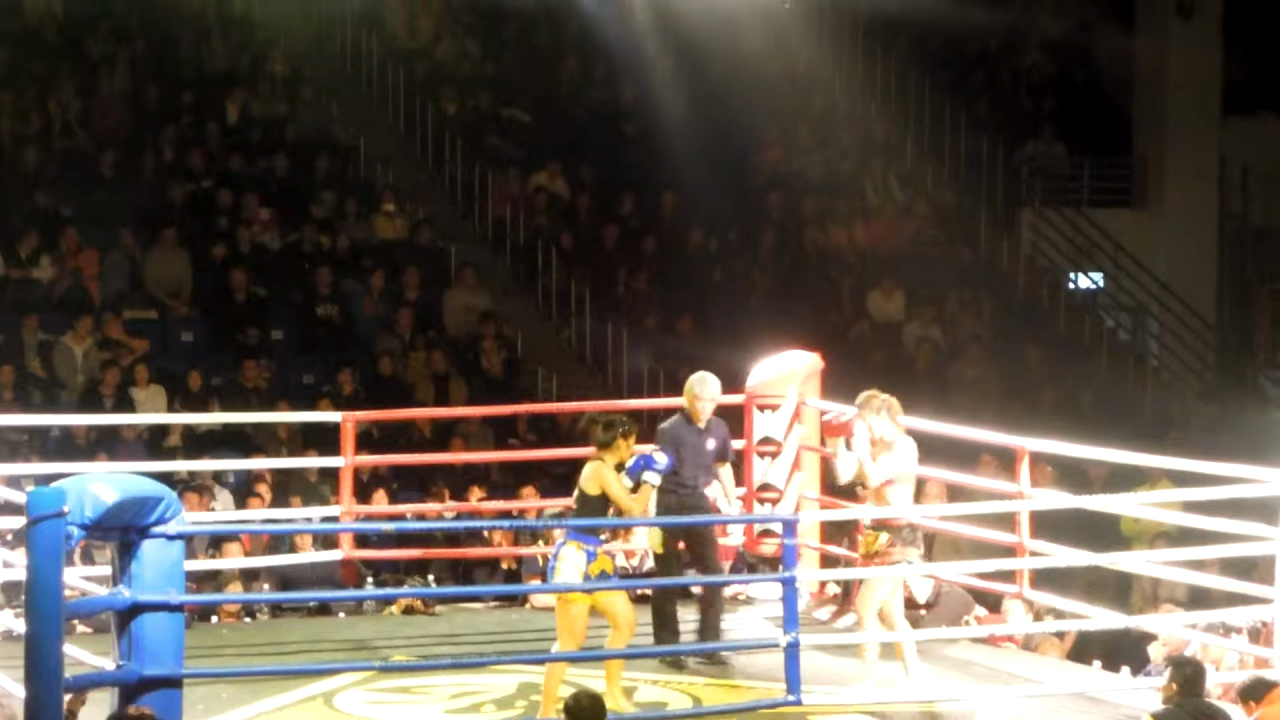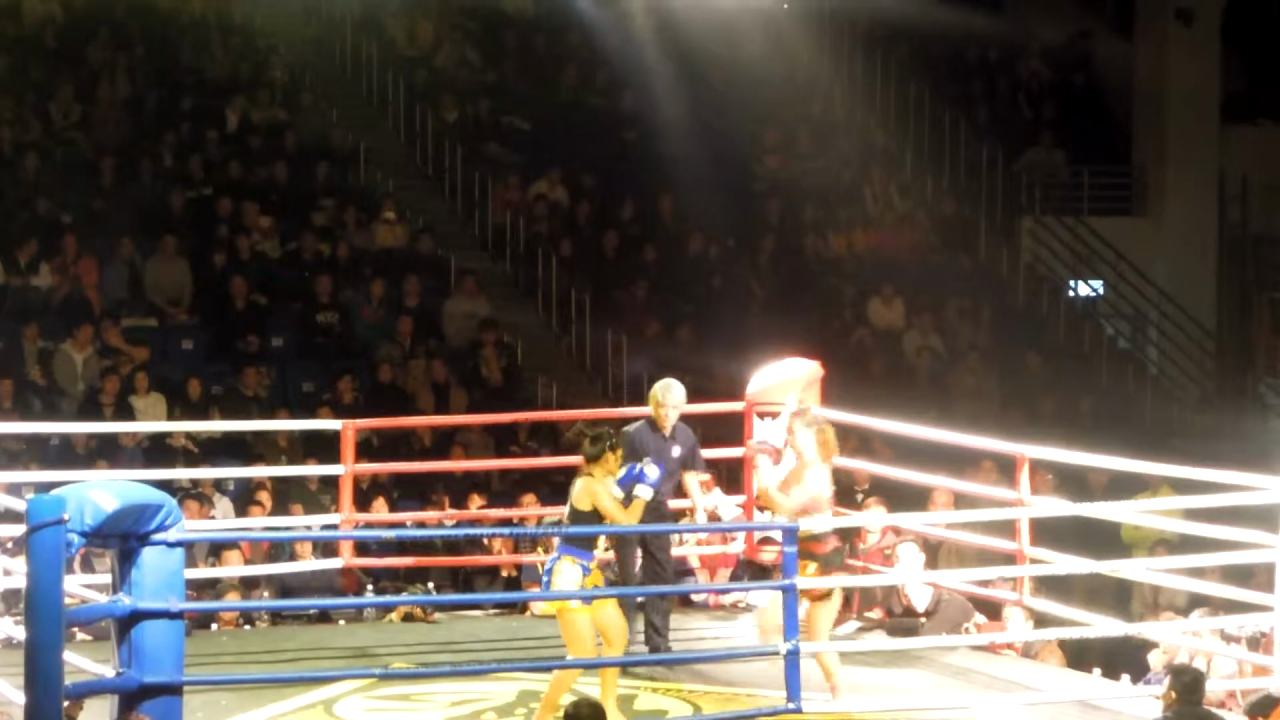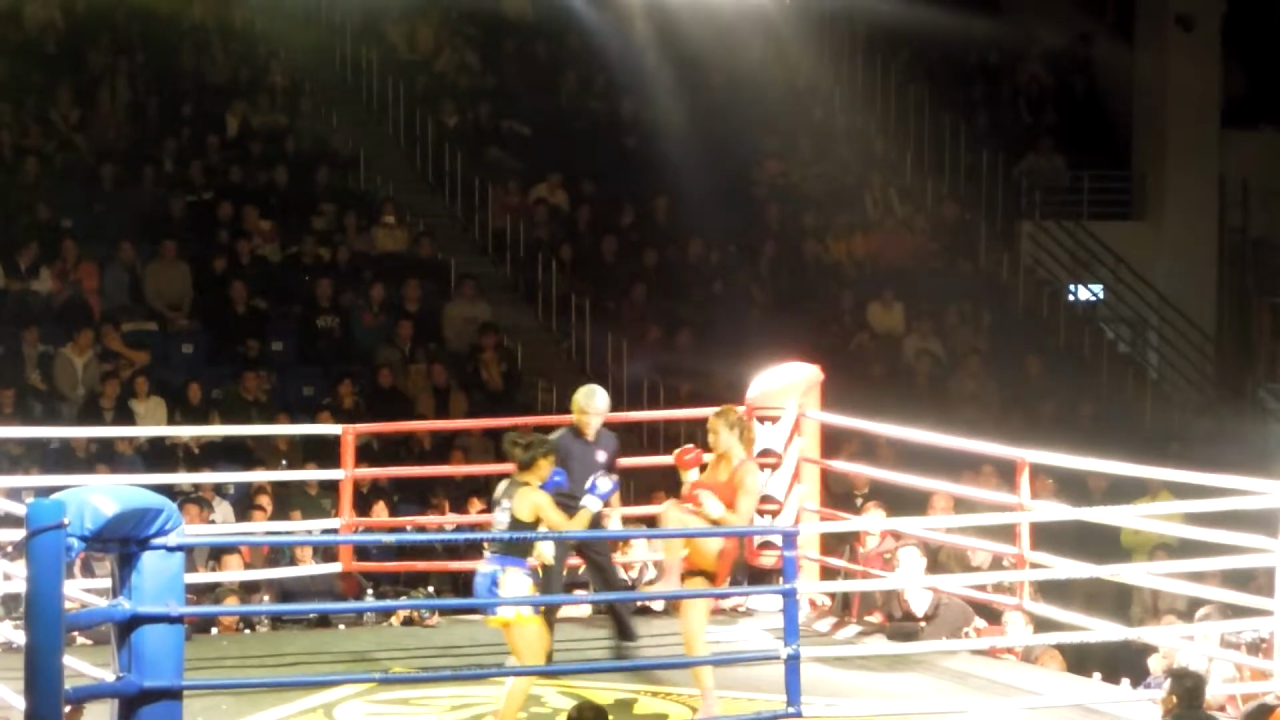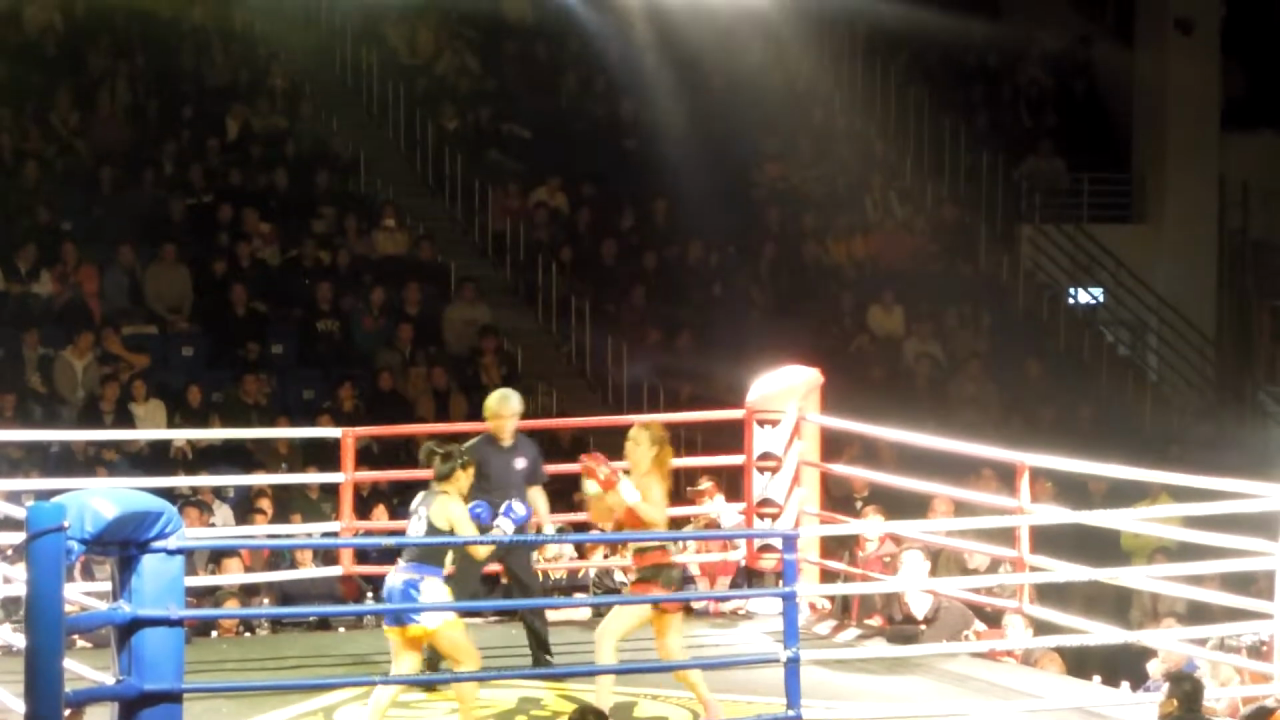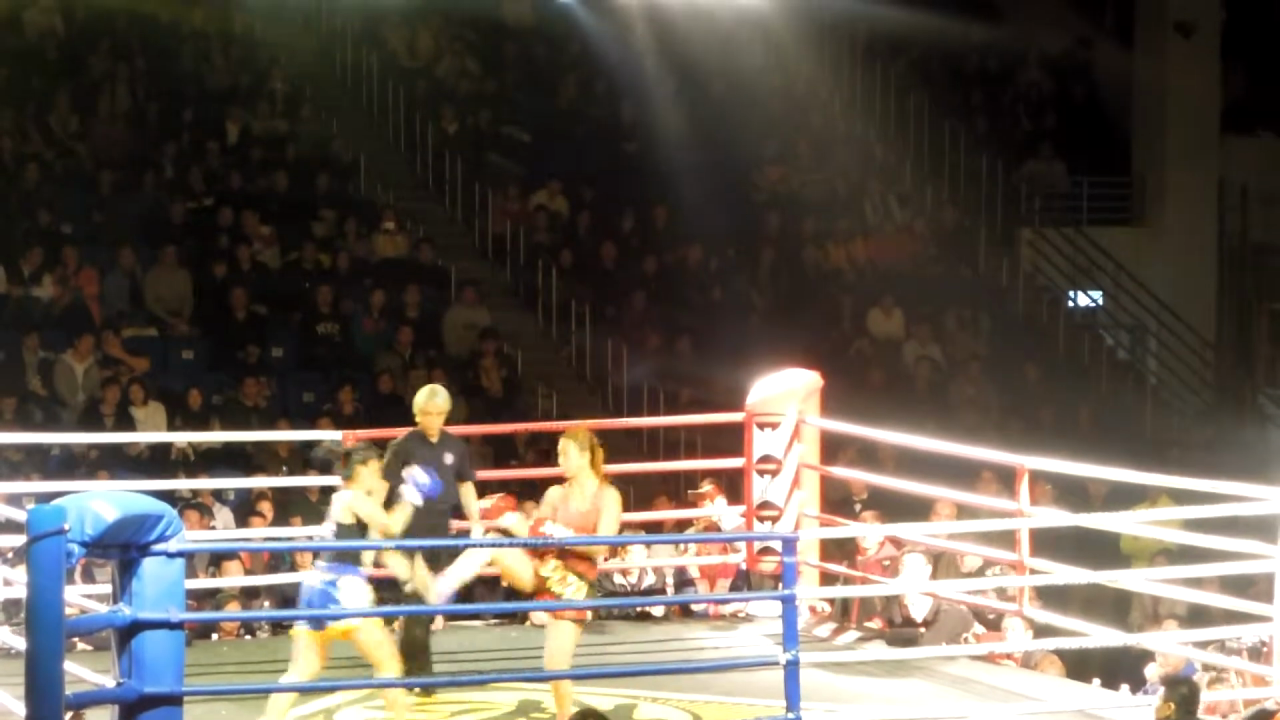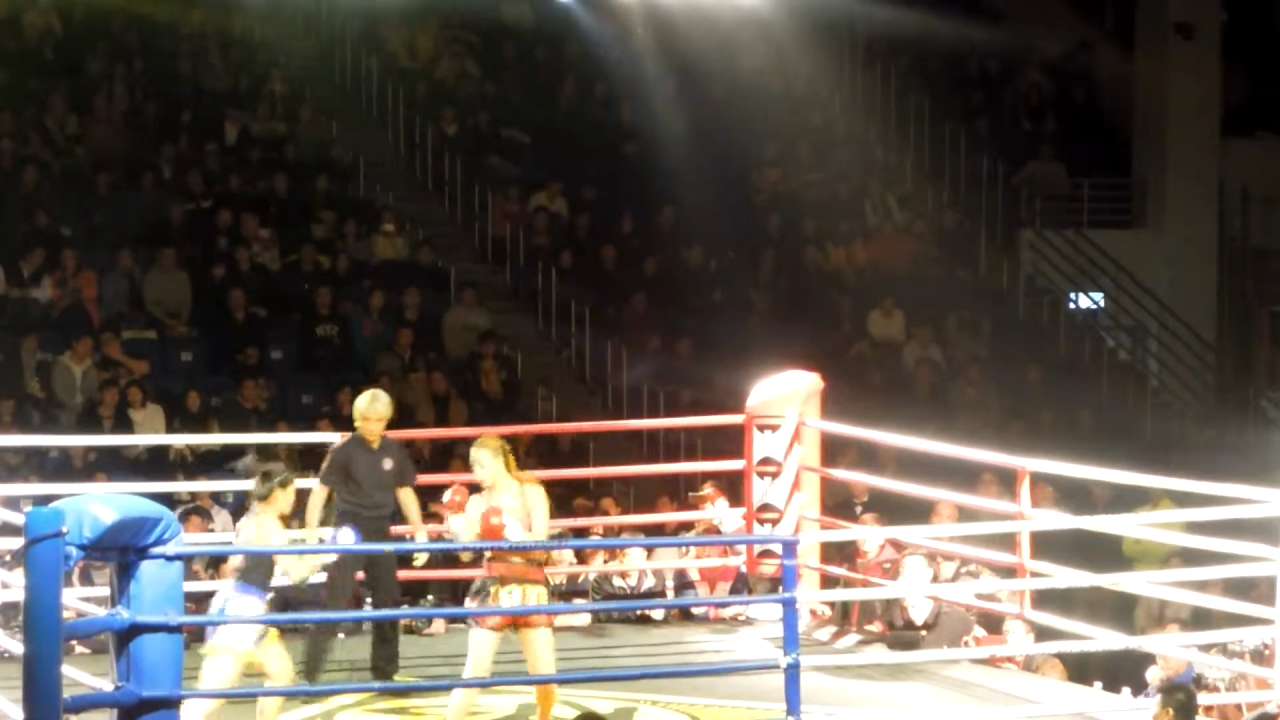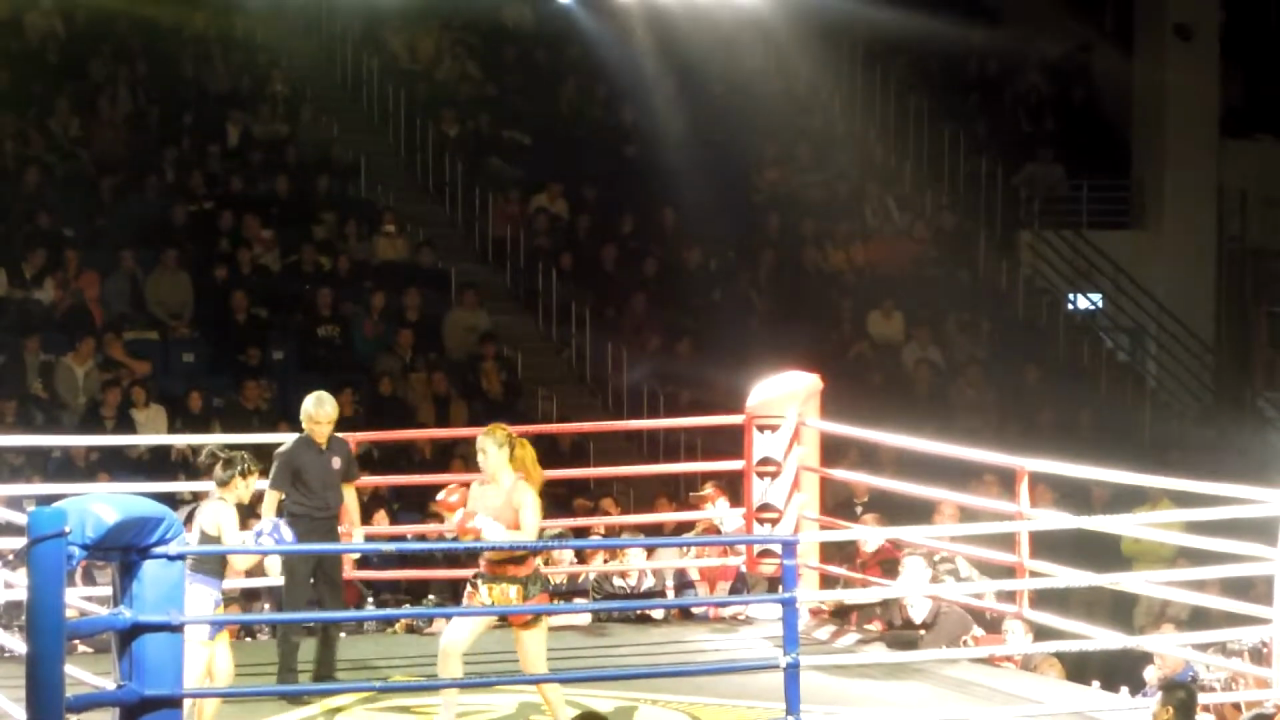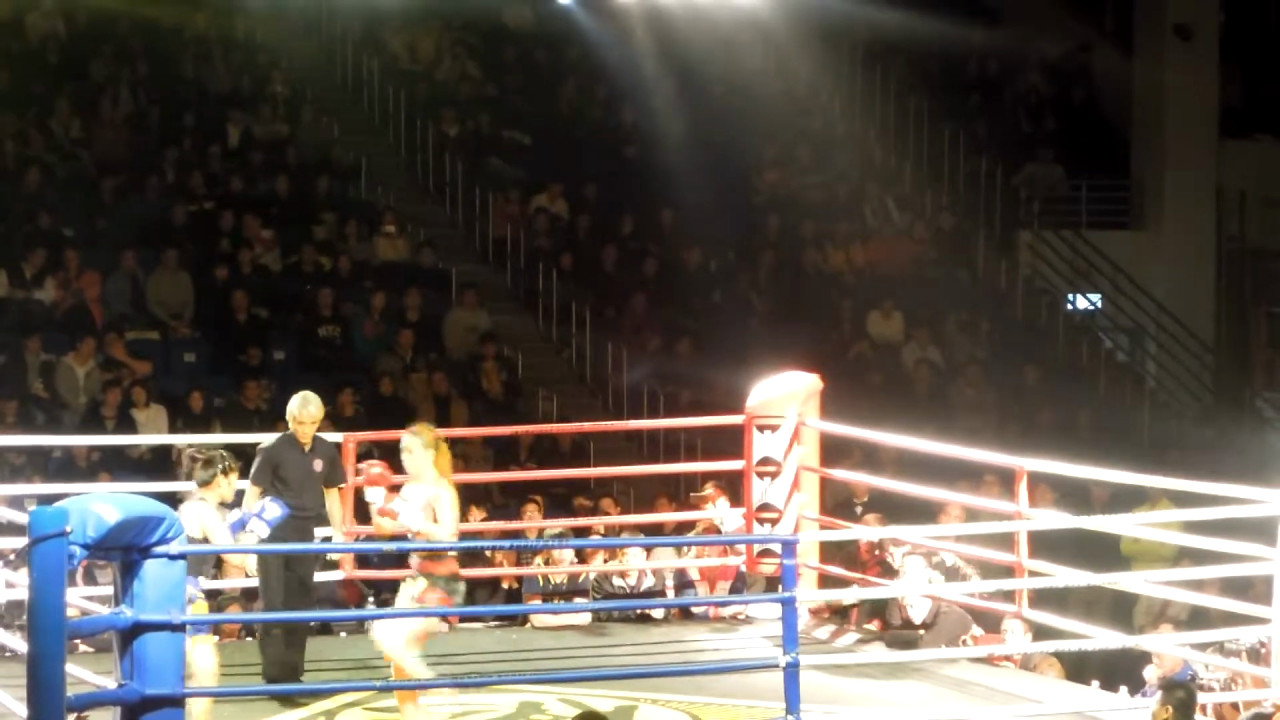
dt=0.4s
person 1, frame 1
left shoulder: (904, 446)
right shoulder: (874, 445)
left elbow: (873, 479)
right elbow: (844, 476)
left wrist: (861, 448)
right wrist: (837, 443)
left hip: (899, 536)
right hip: (879, 535)
left knee: (865, 607)
right knee: (892, 616)
right ankle: (913, 680)
person 1, frame 2
left shoulder: (815, 471)
right shoulder: (796, 465)
left elbow: (785, 508)
right elbow: (770, 500)
left wrist: (765, 478)
right wrist: (767, 472)
left hip: (823, 559)
right hip: (801, 557)
left knee: (817, 640)
right knee: (768, 621)
left ankle: (839, 697)
person 1, frame 3
left shoulder: (748, 471)
right shoulder: (716, 462)
left elbow: (740, 522)
right elbow: (696, 503)
left wrist: (718, 512)
right wrist: (690, 480)
left hip: (724, 548)
right hip: (701, 551)
left knee: (671, 512)
right knee: (691, 633)
left ankle: (670, 579)
person 1, frame 4
left shoulder: (649, 482)
right shoulder: (632, 479)
left elbow: (658, 520)
right elbow: (600, 518)
left wrist: (631, 498)
right wrist: (592, 492)
left hip: (656, 576)
right hip: (652, 573)
left knee: (605, 635)
right knee: (671, 655)
person 1, frame 5
left shoulder: (608, 496)
right shoulder: (555, 493)
left elbow: (602, 547)
right elbow: (538, 534)
left wrist: (565, 537)
right wrist: (507, 520)
left hip: (575, 583)
right hip: (543, 568)
left knee: (555, 665)
right knee: (490, 546)
right ankle: (439, 591)
person 1, frame 6
left shoulder: (533, 493)
right shoulder: (477, 503)
left elbow: (541, 549)
left wrist: (514, 535)
right wrist: (456, 524)
left hip: (531, 590)
right hip: (492, 588)
left knee: (544, 676)
right knee: (475, 674)
person 1, frame 7
left shoulder: (522, 491)
right shoulder: (479, 489)
left elbow: (529, 539)
right elbow: (469, 539)
left wrist: (493, 530)
right wrist: (457, 518)
left hip: (521, 584)
right hip: (488, 581)
left knee: (535, 671)
right knee: (449, 646)
person 1, frame 8
left shoulder: (442, 489)
right shoulder: (411, 488)
left elbow: (447, 538)
right elbow: (385, 528)
left wrist: (412, 519)
right wrist: (375, 494)
left hip: (440, 582)
right hip: (419, 579)
left knee: (383, 633)
right knee: (401, 664)
left ankle: (426, 681)
person 2, frame 1
left shoulder: (719, 429)
right shoulder: (671, 430)
left elbow: (723, 466)
left wrist: (732, 503)
left hip: (698, 505)
right hip: (670, 505)
left knee: (712, 572)
right knee: (668, 579)
left ankle: (709, 643)
right ankle: (667, 646)
person 2, frame 2
left shoulder: (685, 436)
right shoulder: (634, 434)
left elbow: (690, 475)
left wrist: (700, 511)
left hip: (658, 511)
left knee: (663, 578)
right knee: (628, 579)
left ankle: (658, 646)
person 2, frame 3
left shoulder: (609, 441)
right shoulder: (559, 441)
right elbow: (543, 486)
left wrist: (614, 514)
left knee: (610, 580)
right knee: (551, 588)
left ankle: (625, 639)
person 2, frame 4
left shoulder: (528, 449)
right shoulder: (475, 450)
left elbow: (535, 491)
left wrist: (548, 529)
left knee: (531, 595)
right knee: (458, 595)
left ankle: (542, 657)
right ankle: (432, 665)
person 2, frame 5
left shoulder: (456, 446)
right shoulder: (403, 446)
left elbow: (466, 487)
right elbow: (382, 487)
left wrist: (477, 529)
left hip: (439, 530)
right hip: (410, 527)
left ankle: (410, 667)
right ankle: (419, 673)
person 2, frame 6
left shoulder: (395, 451)
right shoulder: (344, 451)
left elbow: (405, 493)
right elbow: (320, 494)
left wrist: (420, 534)
right wrist: (311, 538)
left hip: (380, 534)
right hip: (348, 533)
left knee: (389, 604)
right knee: (334, 605)
left ankle: (385, 674)
right ankle: (310, 676)
person 2, frame 7
left shoulder: (341, 449)
right shoulder: (290, 453)
right elbow: (271, 499)
left wrist: (356, 529)
left hip: (329, 532)
right hip: (299, 533)
left knee: (333, 603)
right knee: (295, 608)
left ankle: (324, 673)
right ankle: (287, 681)
person 2, frame 8
left shoulder: (326, 451)
right shoulder: (273, 450)
left elbow: (331, 493)
right elbow: (252, 494)
left wrist: (338, 534)
left hip: (304, 534)
right hip: (273, 533)
left knee: (302, 607)
right knee: (273, 606)
left ankle: (291, 676)
right ankle: (275, 678)
person 3, frame 1
left shoulder: (600, 468)
right shoulder: (600, 469)
right elbow: (634, 510)
left wrist: (630, 475)
right wrist: (652, 476)
left hip: (592, 556)
right hip: (576, 557)
left knee: (624, 619)
right knee: (570, 641)
left ankle: (613, 694)
person 3, frame 2
left shoulder: (587, 482)
right shoulder: (591, 485)
right elbow: (625, 523)
left wrist: (621, 486)
right wrist: (644, 489)
left hip: (583, 569)
right hip: (569, 571)
left knee: (617, 633)
right knee: (583, 654)
person 3, frame 3
left shoulder: (505, 487)
right shoulder: (534, 496)
right elbow: (570, 530)
right wrist: (593, 500)
left hip: (493, 574)
right hip: (510, 579)
left knee: (539, 644)
right knee: (531, 663)
person 3, frame 4
left shoulder: (422, 499)
right shoulder: (452, 504)
right elbow: (480, 551)
left wrist: (467, 520)
right wrist: (506, 523)
left hip: (398, 584)
right hip: (424, 589)
left knee: (404, 670)
right knee: (467, 662)
person 3, frame 5
left shoulder: (341, 499)
right shoulder: (355, 499)
left elbow: (380, 534)
right elbow: (390, 527)
right wrist: (411, 495)
left hip: (317, 586)
right hip: (345, 589)
left knee: (302, 670)
right knee: (390, 666)
person 3, frame 6
left shoulder: (248, 521)
right shoulder: (269, 524)
right elbow: (294, 570)
right wrist: (327, 554)
left hip: (237, 604)
right hip: (242, 609)
left knee: (283, 673)
right knee: (211, 694)
person 3, frame 7
left shoulder: (210, 507)
right shoulder: (224, 510)
right elbow: (238, 563)
left hip: (203, 597)
right hip: (197, 597)
left knee: (222, 672)
right knee: (190, 683)
person 3, frame 8
left shoulder: (201, 509)
right shoulder: (204, 511)
right elbow: (235, 559)
left wrist: (235, 525)
left hip: (189, 597)
left knee: (206, 670)
